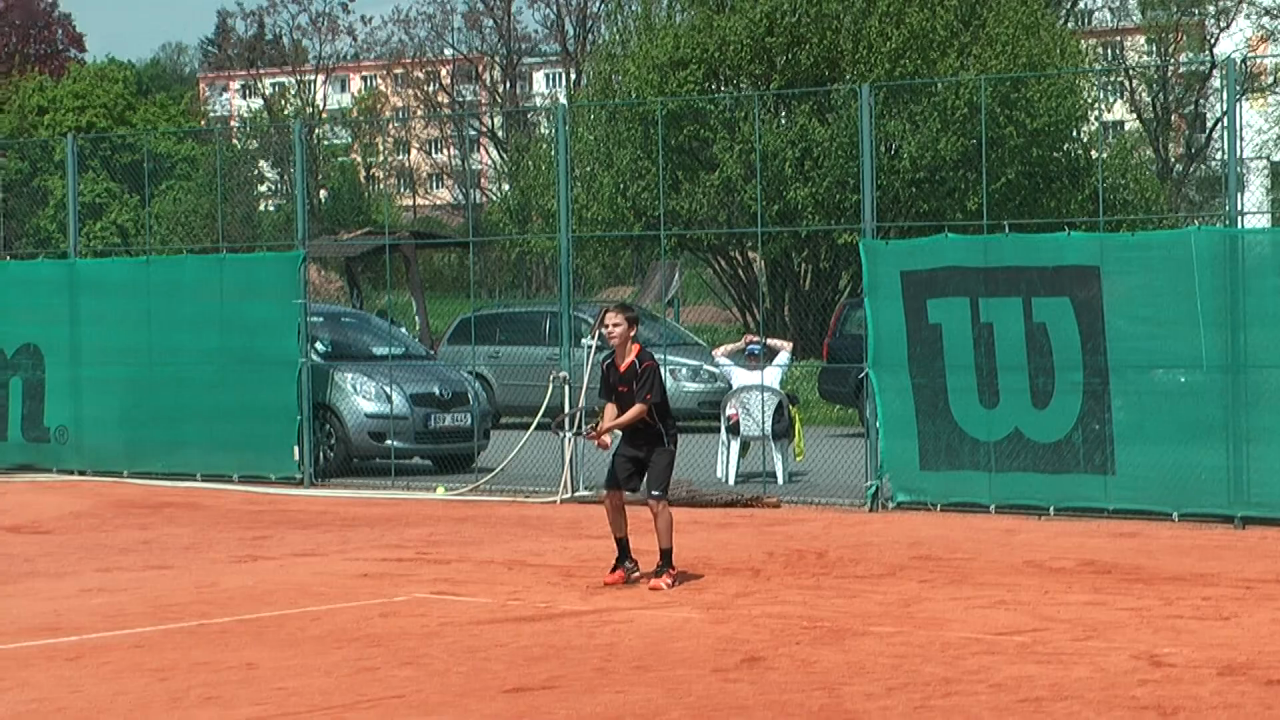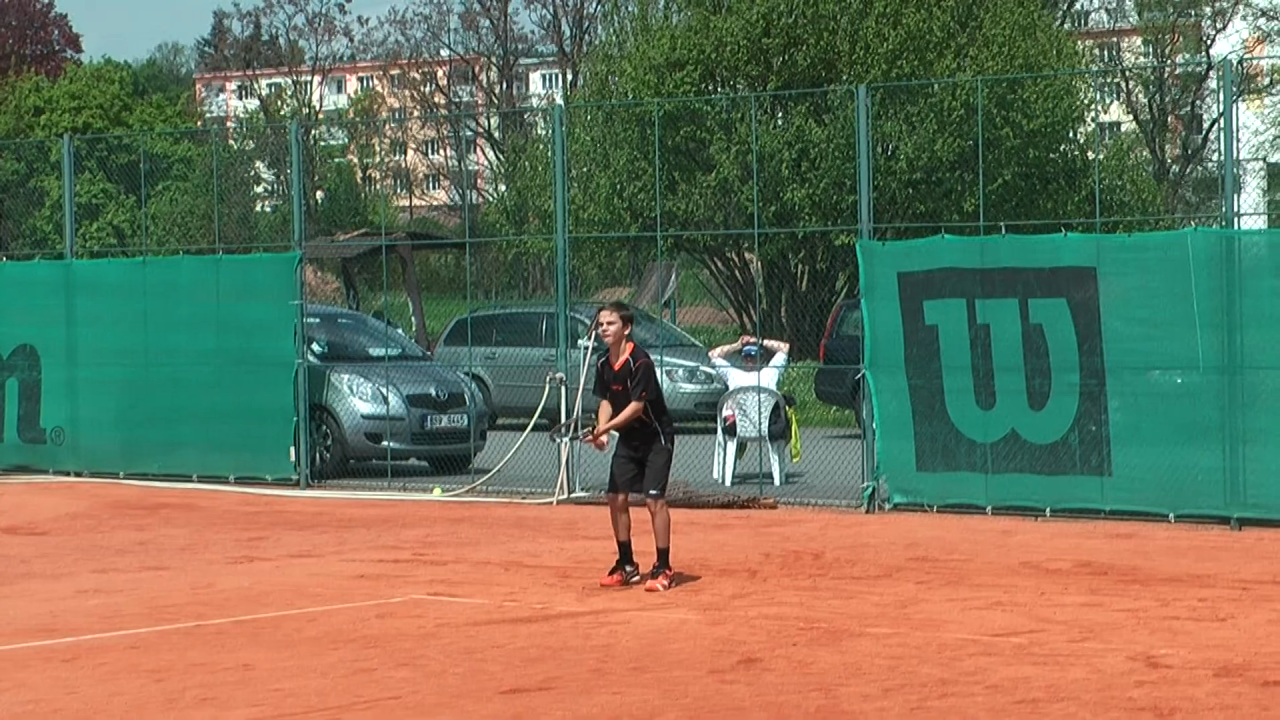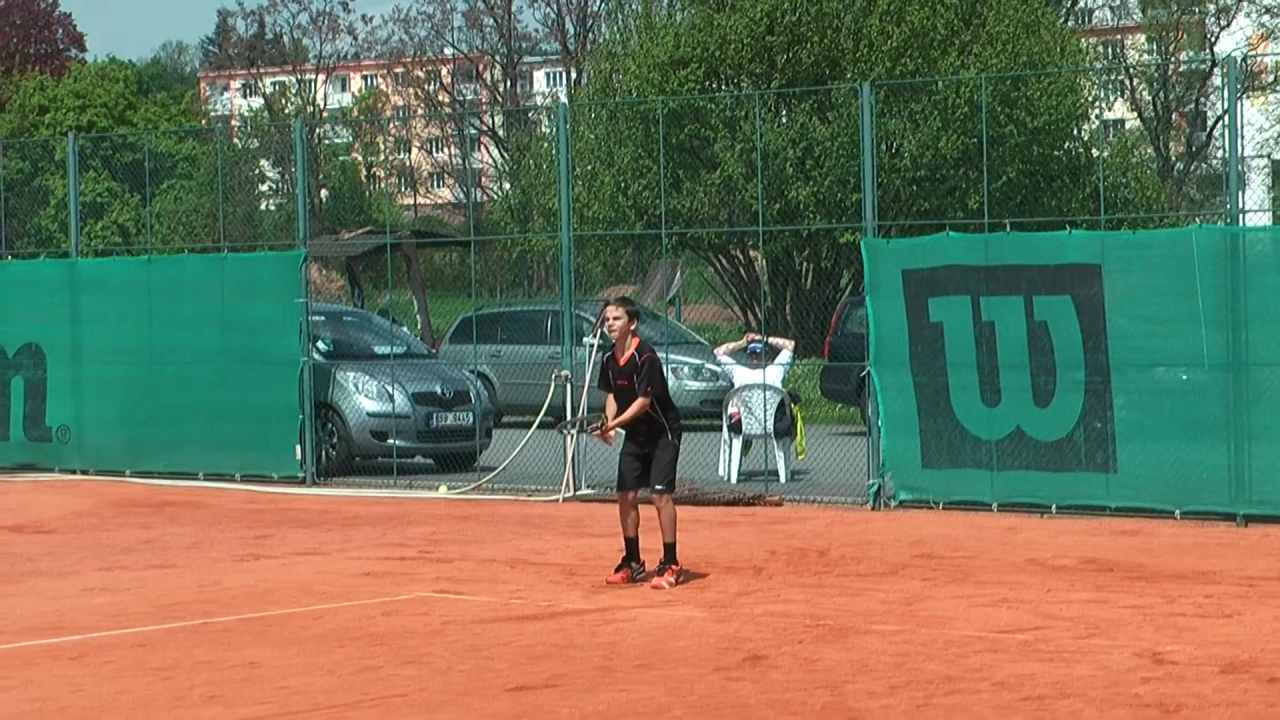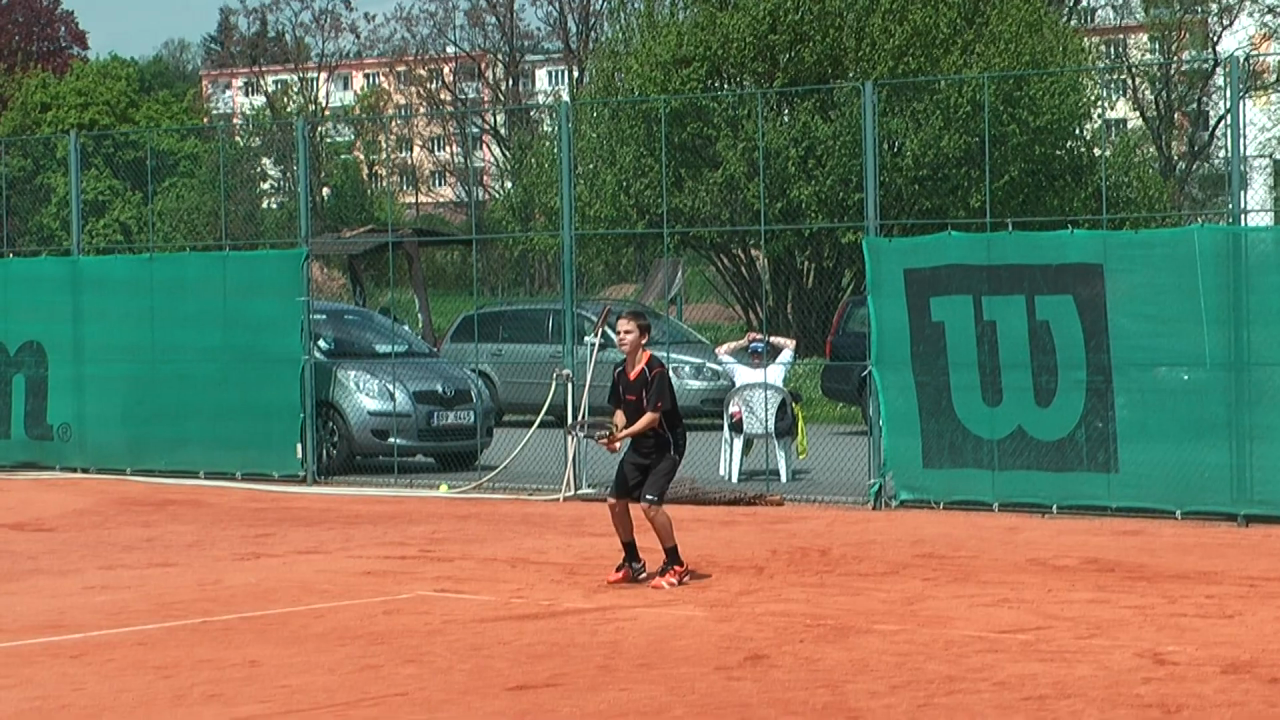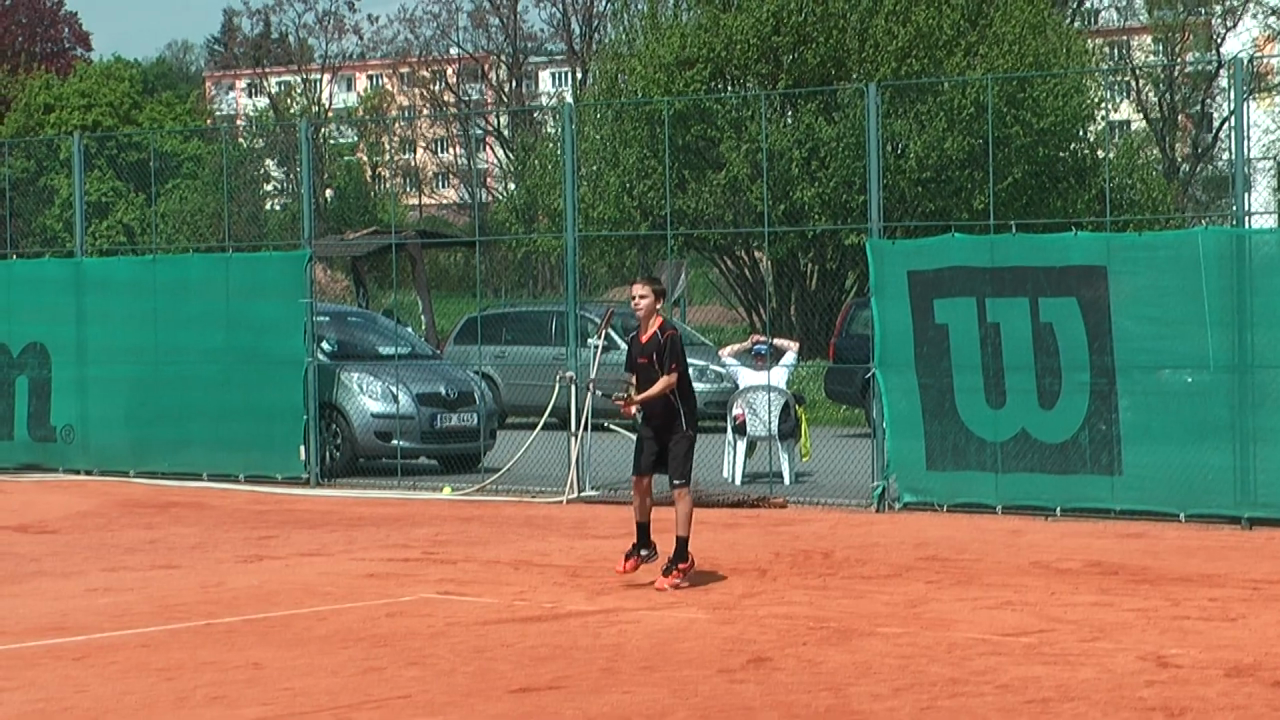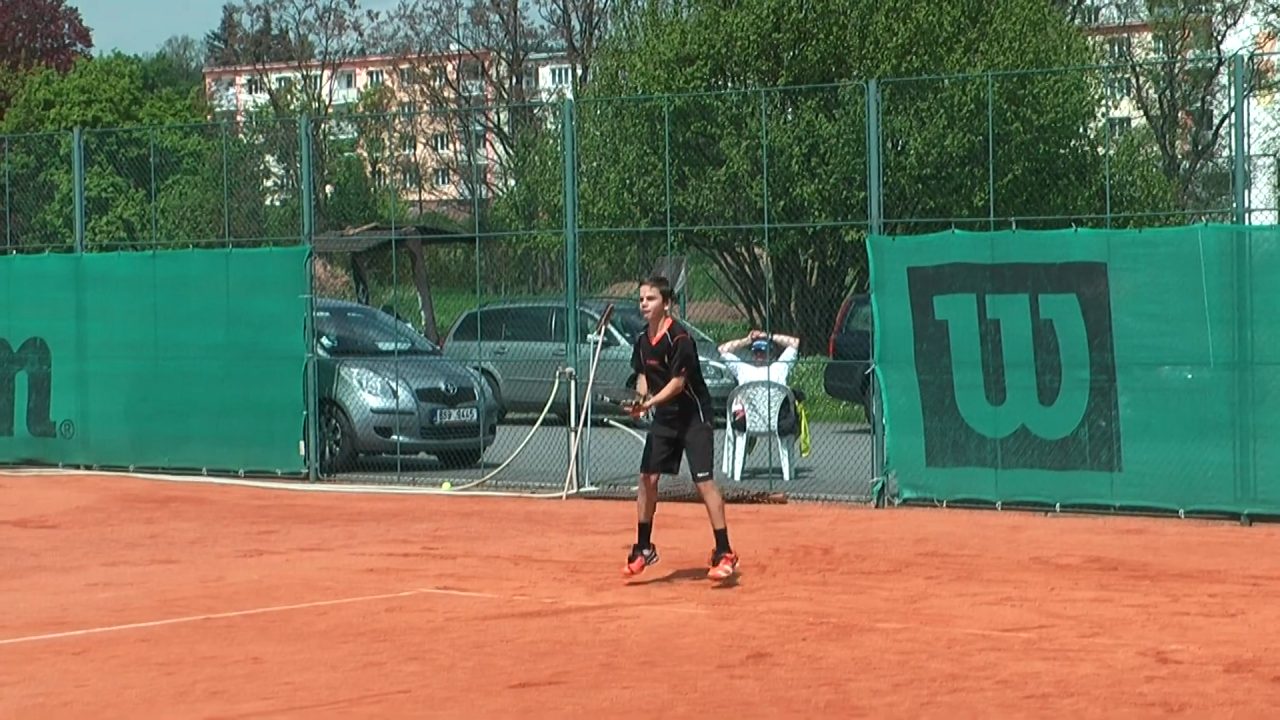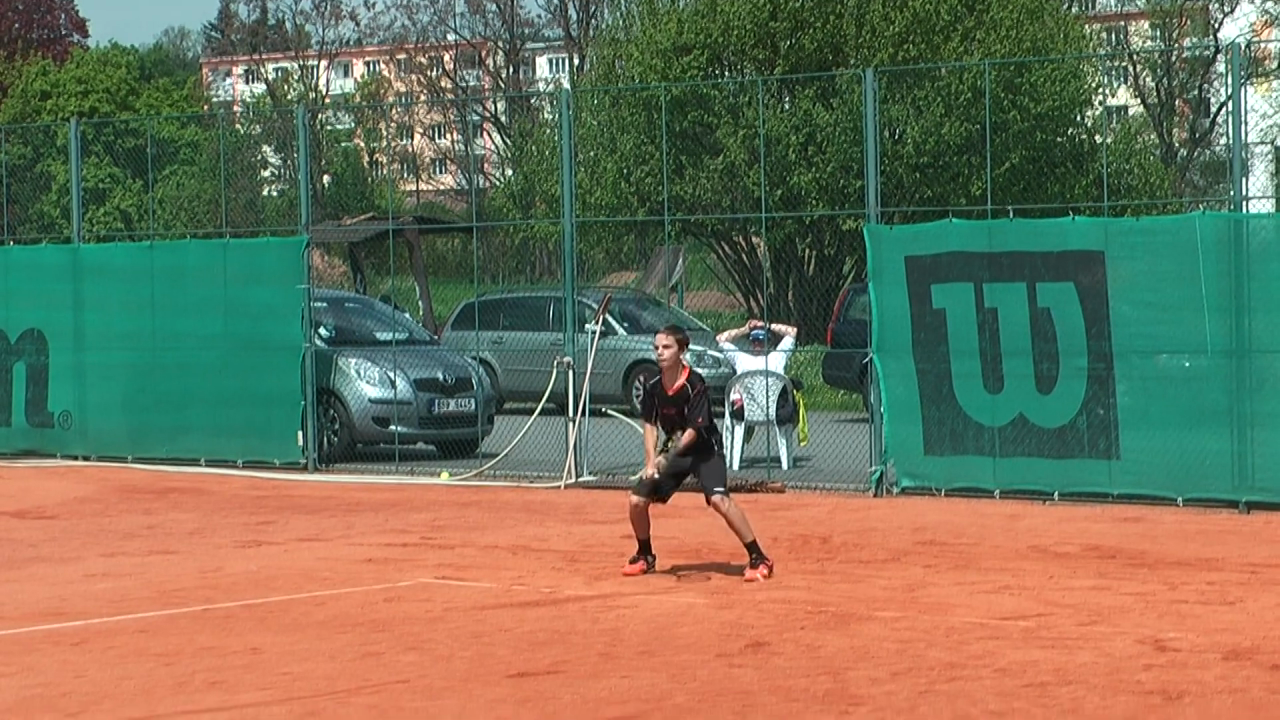
dt=0.2s
person 1, frame 1
left shoulder: (646, 363)
right shoulder: (608, 364)
left elbow: (641, 407)
right elbow: (611, 402)
left wrist: (607, 427)
right wrist: (605, 433)
left hip: (659, 438)
right hip: (631, 438)
left knee: (656, 500)
right knee: (612, 495)
left ankle: (667, 567)
right ankle: (626, 561)
person 1, frame 2
left shoulder: (641, 361)
right shoulder: (603, 363)
left elbow: (637, 405)
right elbow: (606, 400)
left wrist: (605, 428)
right wrist: (601, 432)
left hip: (655, 436)
right hip: (627, 438)
left knee: (654, 500)
right knee: (617, 499)
left ankle: (663, 568)
right ankle: (626, 565)
person 1, frame 3
left shoulder: (646, 356)
right shoulder: (609, 358)
left elbow: (645, 400)
right elbow: (612, 395)
left wrist: (613, 423)
right wrist: (608, 425)
left hip: (662, 431)
right hip: (635, 434)
left knee: (660, 494)
right knee: (626, 496)
left ankle: (671, 565)
right ankle: (633, 563)
person 1, frame 4
left shoulder: (656, 370)
right shoulder: (620, 371)
left elbow: (654, 415)
right elbow: (620, 410)
left wrist: (622, 435)
right wrist: (615, 438)
left hip: (667, 445)
right hip: (638, 447)
left knee: (651, 503)
right knee: (616, 502)
left ankle: (676, 565)
right ankle: (633, 562)
person 1, frame 5
left shoulder: (668, 335)
right shoulder: (633, 338)
left elbow: (670, 379)
left wrist: (637, 399)
right wrist: (631, 403)
left hip: (678, 420)
right hip: (650, 419)
left knee: (680, 489)
right knee: (640, 482)
left ankle: (681, 561)
right ankle: (643, 547)
person 1, frame 6
left shoulder: (680, 338)
right shoulder: (641, 338)
left elbow: (678, 382)
left wrist: (647, 404)
right wrist: (641, 401)
left hip: (692, 416)
right hip: (663, 416)
left knee: (703, 481)
right knee: (648, 479)
left ankle: (724, 552)
right ankle: (644, 548)
person 1, frame 7
left shoulder: (697, 385)
right shoulder: (651, 386)
left elbow: (693, 432)
right elbow: (649, 426)
left wrist: (668, 458)
right wrist: (651, 461)
left hip: (698, 450)
right hip: (668, 448)
left knee: (720, 500)
right knee: (637, 501)
left ankle: (758, 559)
right ankle: (645, 555)
